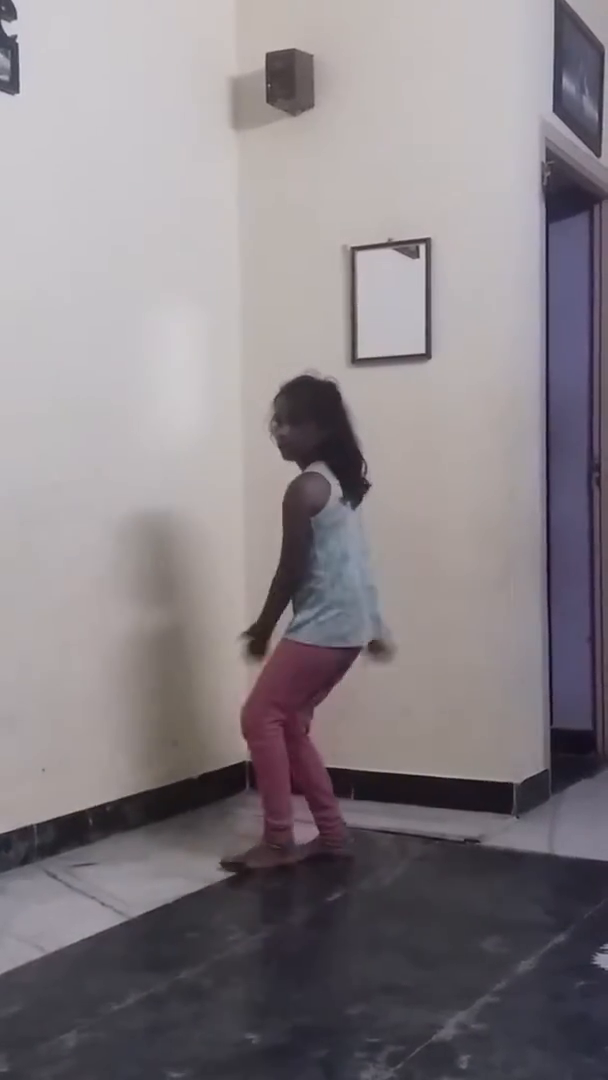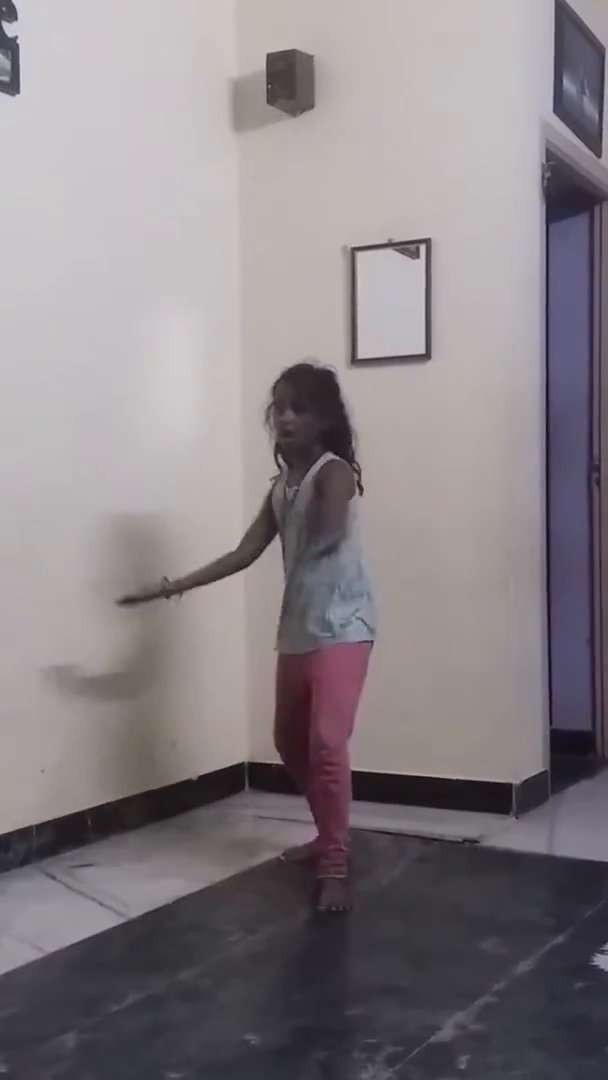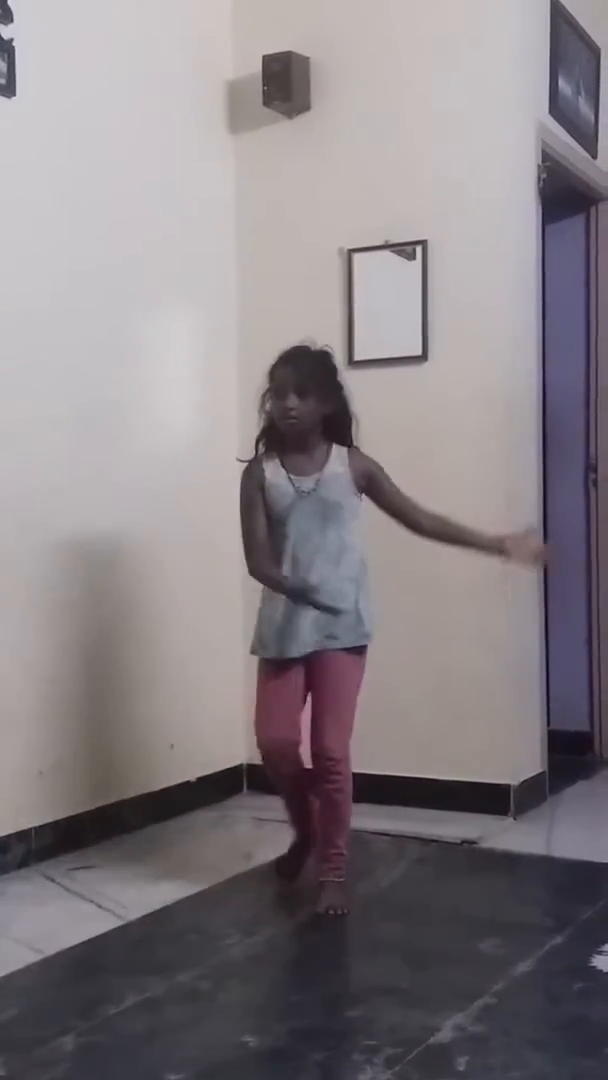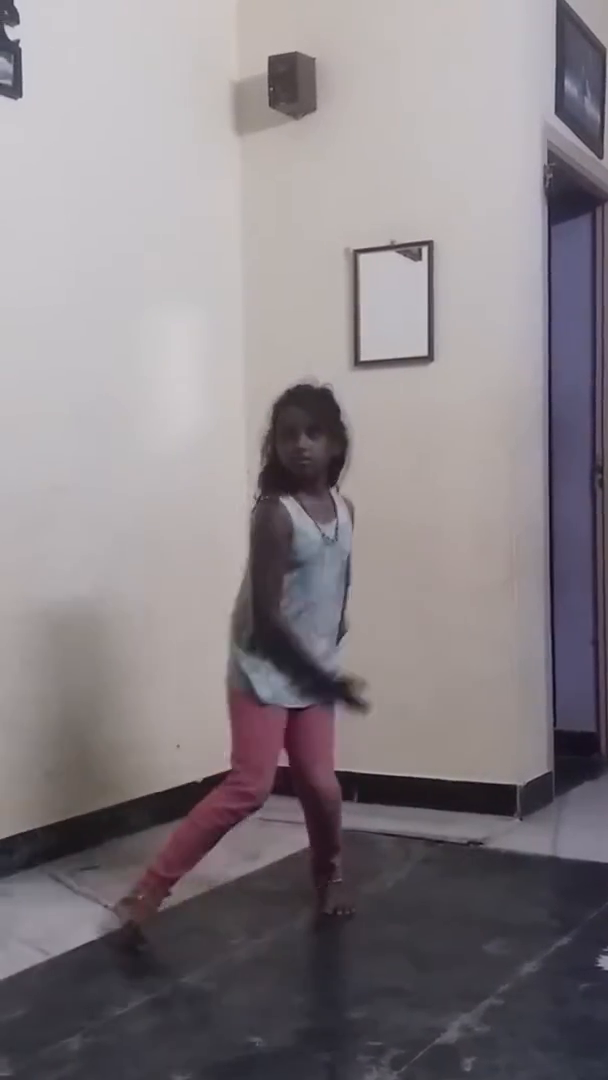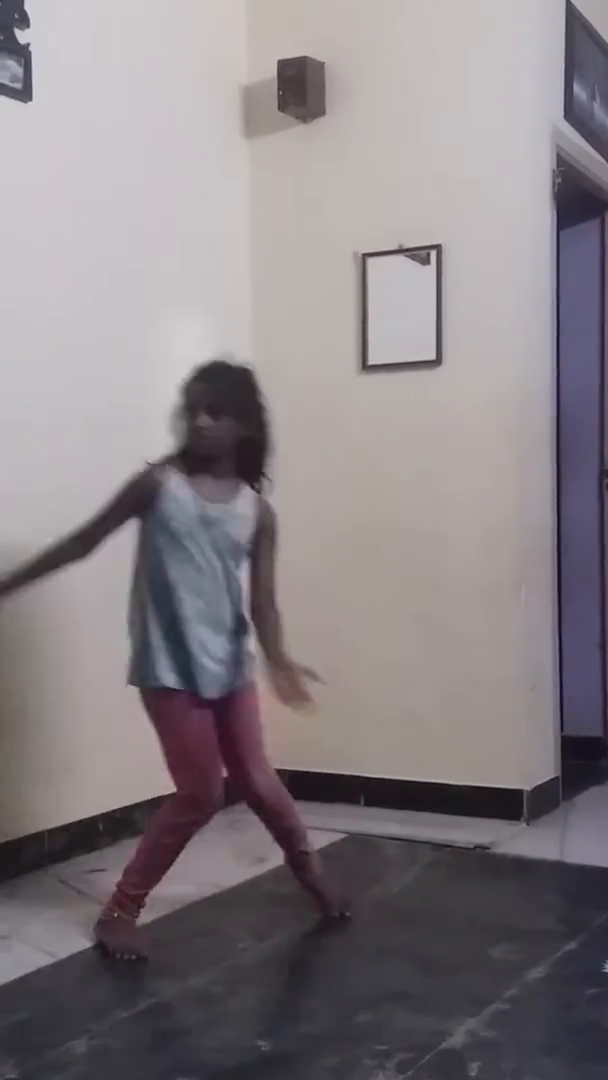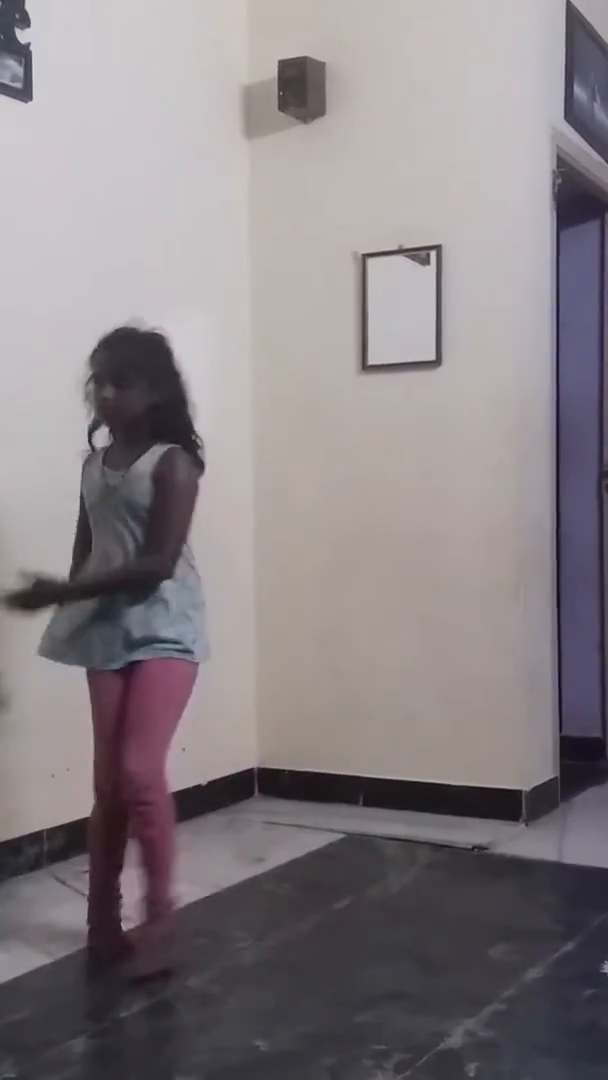
dt=0.4s
person 1, frame 1
left shoulder: (305, 487)
right shoulder: (338, 481)
left elbow: (293, 570)
left wrist: (262, 628)
right wrist: (370, 633)
left hip: (327, 624)
right hip: (352, 622)
left knee: (259, 717)
right knee: (290, 723)
left ankle: (278, 840)
right ankle: (333, 832)
person 1, frame 2
left shoulder: (333, 472)
right shoulder: (280, 484)
left elbow: (334, 529)
right elbow: (242, 553)
left wrist: (318, 541)
right wrist: (173, 586)
left hip: (340, 625)
right hip: (298, 627)
left knee: (325, 741)
right knee: (290, 741)
left ankle: (336, 867)
right ankle: (329, 838)
person 1, frame 3
left shoulder: (355, 465)
right shoulder: (259, 474)
left elbow: (416, 518)
right elbow: (258, 561)
left wrist: (496, 543)
right wrist: (298, 587)
left hip: (343, 631)
right hip: (284, 628)
left knee: (331, 752)
right knee: (275, 742)
left ankle: (332, 867)
right ankle: (306, 834)
person 1, frame 4
left shoulder: (344, 511)
right shoulder: (274, 513)
right elbow: (269, 611)
left wrist: (334, 657)
right wrist: (330, 675)
left hip: (314, 672)
right hip: (265, 670)
left knee: (321, 785)
right knee: (248, 787)
left ankle: (329, 877)
right ankle: (148, 890)
person 1, frame 5
left shoulder: (256, 510)
right shoulder: (156, 483)
left elbow: (262, 598)
right elbow: (86, 538)
left wrist: (278, 661)
left hip: (227, 664)
right hip: (165, 664)
left knee: (258, 782)
right knee: (200, 793)
left ankle: (310, 874)
right ankle: (119, 911)
person 1, frame 6
left shoulder: (173, 464)
right shoulder: (94, 464)
left elbow: (156, 564)
left wrist: (59, 590)
right wrist: (65, 600)
left hip: (165, 636)
right hip: (106, 639)
left knee: (139, 771)
right knee: (110, 782)
left ankle: (160, 916)
right ankle: (106, 915)
